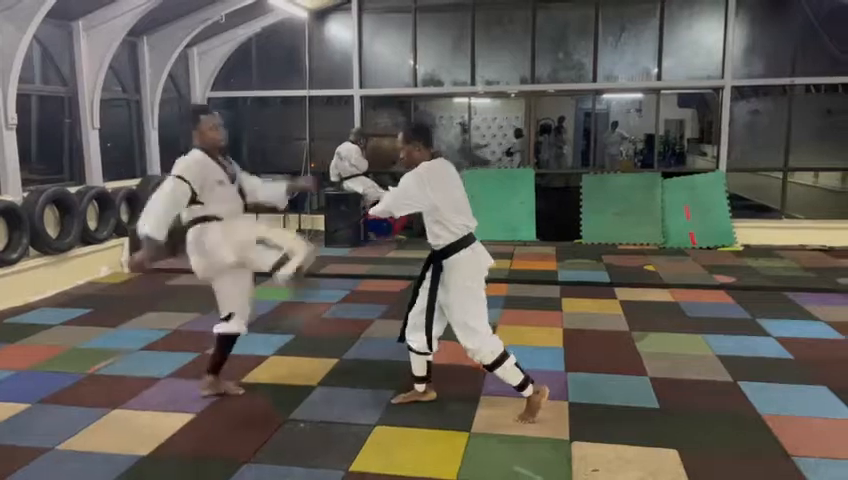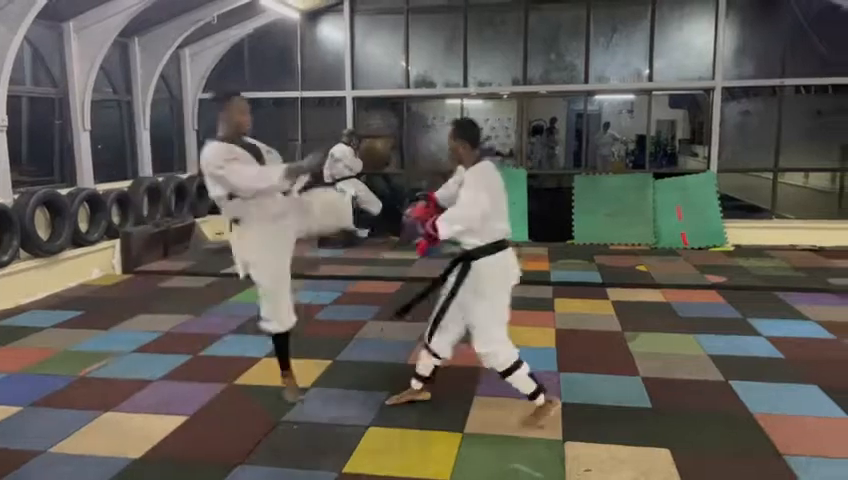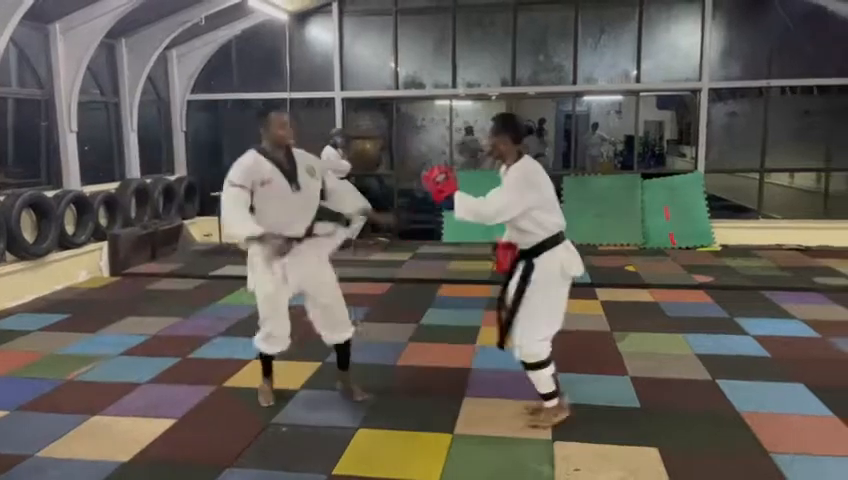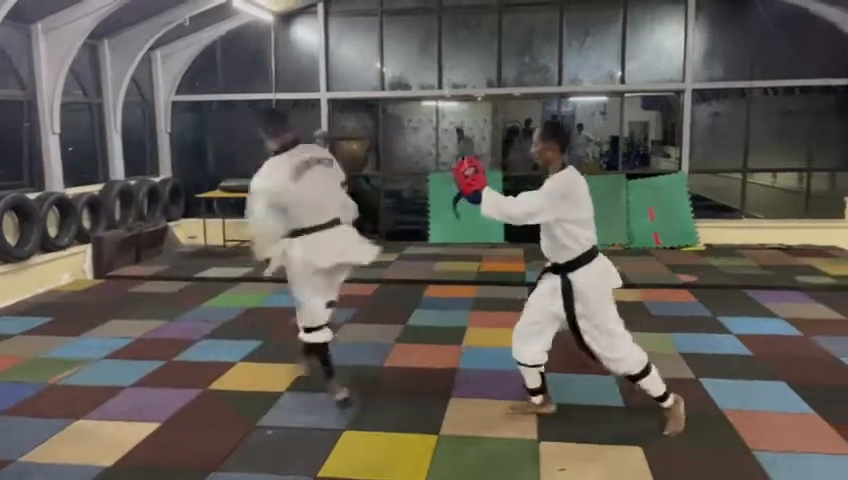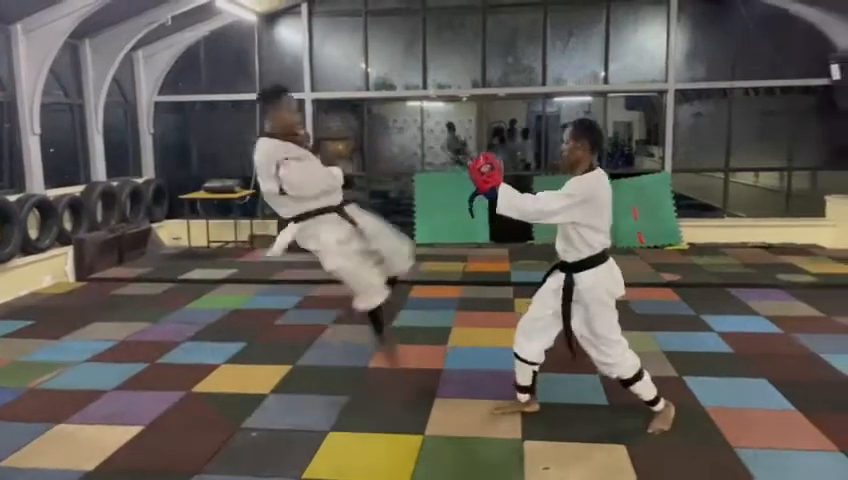
dt=0.3s
person 1, frame 1
left shoulder: (420, 178)
right shoulder: (442, 168)
left elbow: (389, 207)
left wrist: (370, 213)
right wrist: (390, 215)
left hip: (457, 263)
right hip: (449, 259)
left knee: (476, 336)
right knee: (418, 323)
left ankle: (532, 391)
right ankle: (422, 388)
person 1, frame 2
left shoulder: (480, 177)
right shoulder: (467, 172)
left elbow: (460, 217)
right elbow: (444, 196)
left wrist: (432, 230)
right wrist: (427, 206)
left hip: (489, 266)
right hip: (475, 263)
left knee: (491, 343)
right knee: (444, 325)
left ankle: (543, 401)
right ankle: (419, 388)
person 1, frame 3
left shoulder: (524, 173)
right shoulder: (511, 170)
left elbow: (491, 210)
left wrist: (450, 196)
right wrist: (508, 243)
left hip: (547, 261)
right hip: (532, 259)
left knee: (530, 336)
right knee: (522, 333)
left ankle: (554, 405)
right ankle: (550, 397)
person 1, frame 4
left shoulder: (563, 184)
right shoulder: (561, 179)
left elbow: (520, 209)
left wrist: (478, 192)
left hip: (583, 278)
right hip: (560, 276)
left knee: (615, 346)
right knee: (527, 336)
left ankle: (671, 402)
right ankle: (539, 400)
person 1, frame 5
left shoulder: (587, 187)
right shoulder: (585, 180)
left elbow: (536, 208)
left wrist: (493, 189)
left hip: (590, 279)
right hip: (569, 274)
left knee: (609, 350)
right knee: (530, 332)
left ankle: (661, 406)
right ankle: (526, 398)
person 2, frame 1
left shoulder: (224, 162)
right shoulder: (189, 165)
left elbow: (254, 188)
right elbow: (163, 203)
left wrist: (293, 186)
right wrist: (149, 247)
left hip: (233, 239)
right hip: (213, 240)
left knee: (235, 312)
right knee: (294, 248)
left ankle: (213, 379)
person 2, frame 2
left shoulder: (256, 147)
right shoulder: (214, 154)
left elbow: (280, 175)
right elbow: (247, 180)
right wrist: (295, 170)
left hip: (285, 213)
right hip: (255, 233)
left knee: (337, 205)
right knee: (277, 307)
right ankle: (287, 375)
person 2, frame 3
left shoulder: (305, 160)
right shoulder: (246, 167)
left elbow: (334, 187)
right elbow: (232, 212)
left wrist: (366, 211)
right wrist: (263, 239)
left hip: (308, 248)
right hip: (269, 256)
left knee: (334, 316)
right knee: (273, 326)
left ankle: (345, 378)
right ankle: (266, 380)
person 2, frame 4
left shoulder: (267, 175)
right shoulder: (321, 155)
left elbow: (261, 222)
right elbow: (346, 205)
left wrist: (269, 248)
left hip: (305, 248)
right hip: (337, 238)
left knee: (312, 315)
right knee: (320, 299)
left ankle: (331, 382)
person 2, frame 5
left shoulder: (286, 142)
right shoulder: (271, 152)
right elbow: (316, 182)
right wrist: (336, 173)
left hip: (339, 215)
right hip: (324, 229)
left knee: (397, 248)
right knee: (368, 284)
right ankle: (383, 341)
